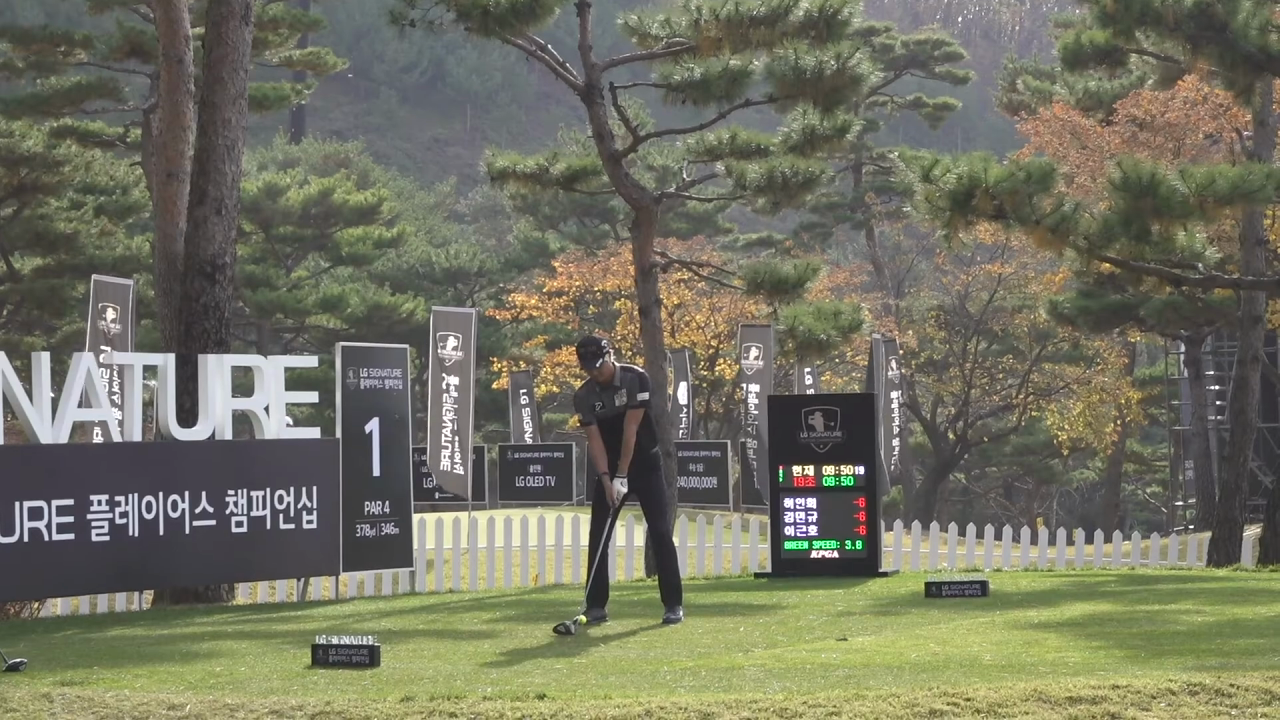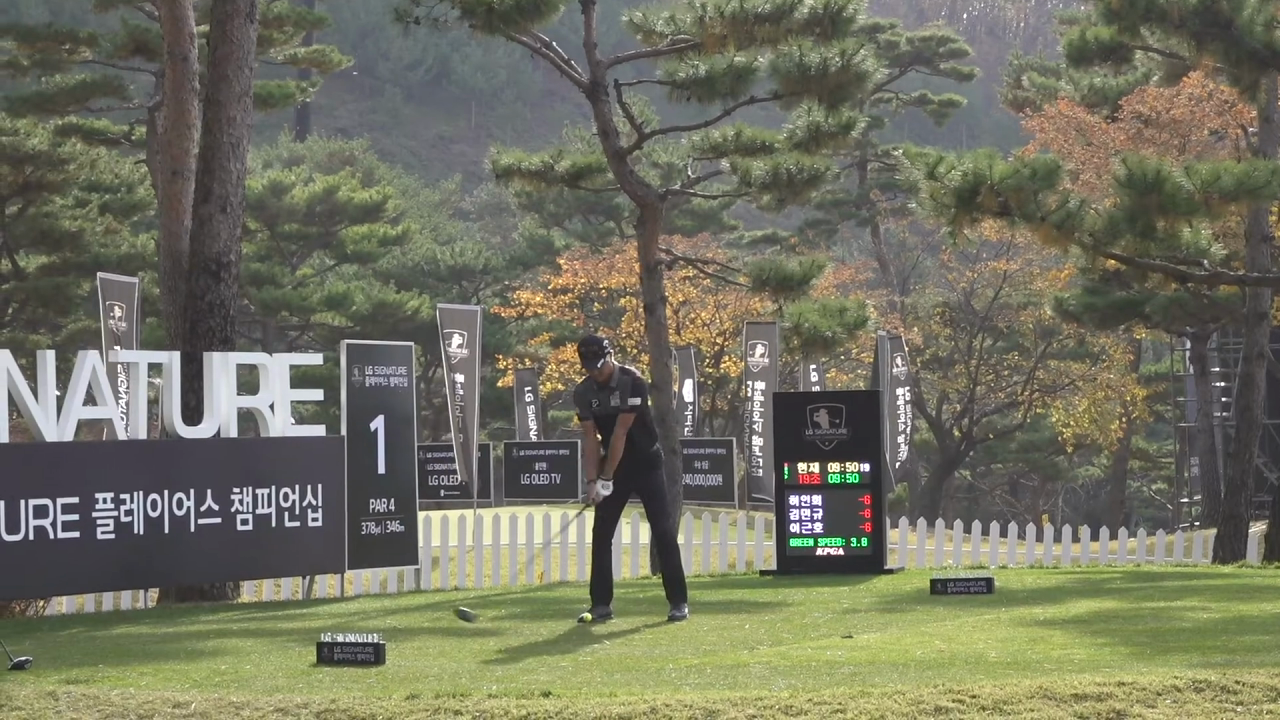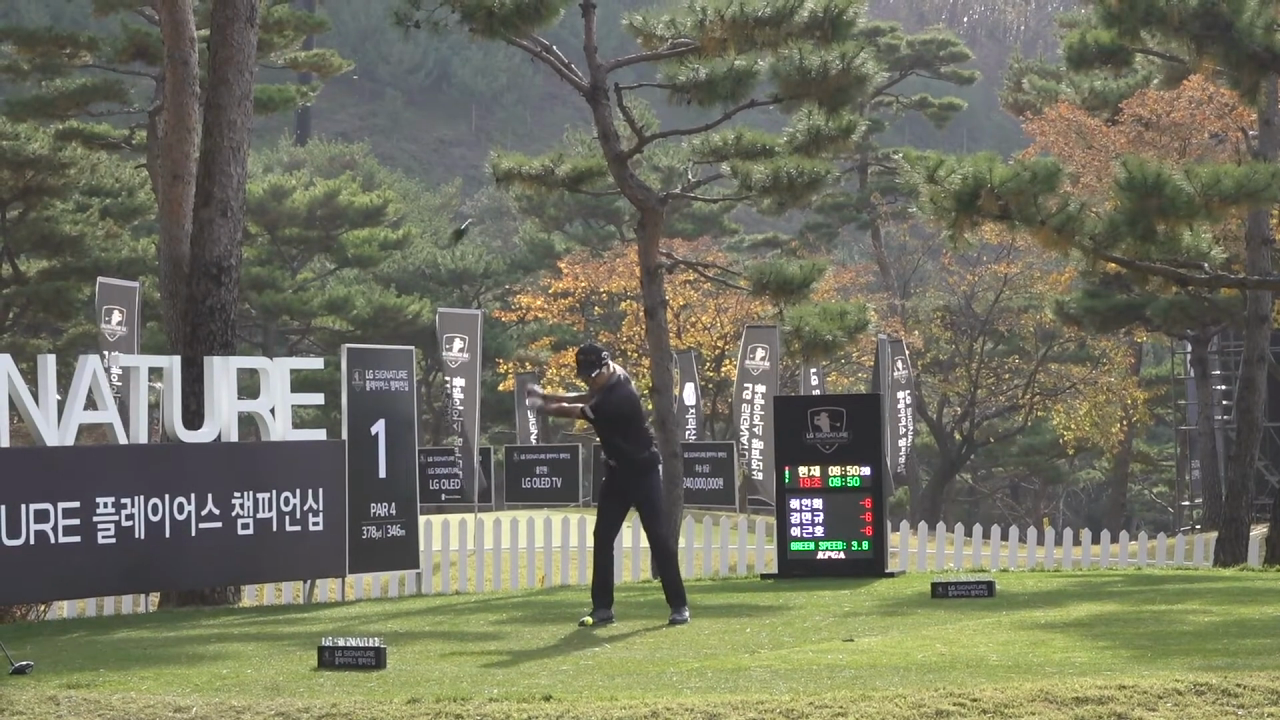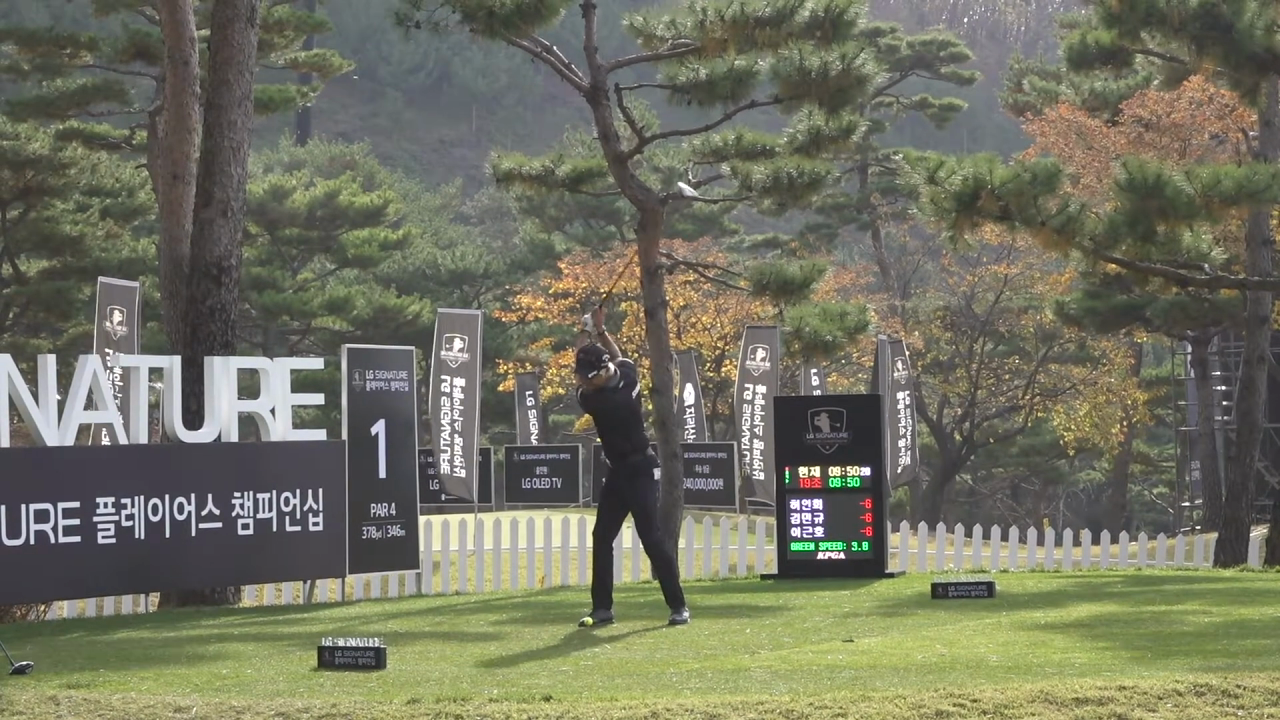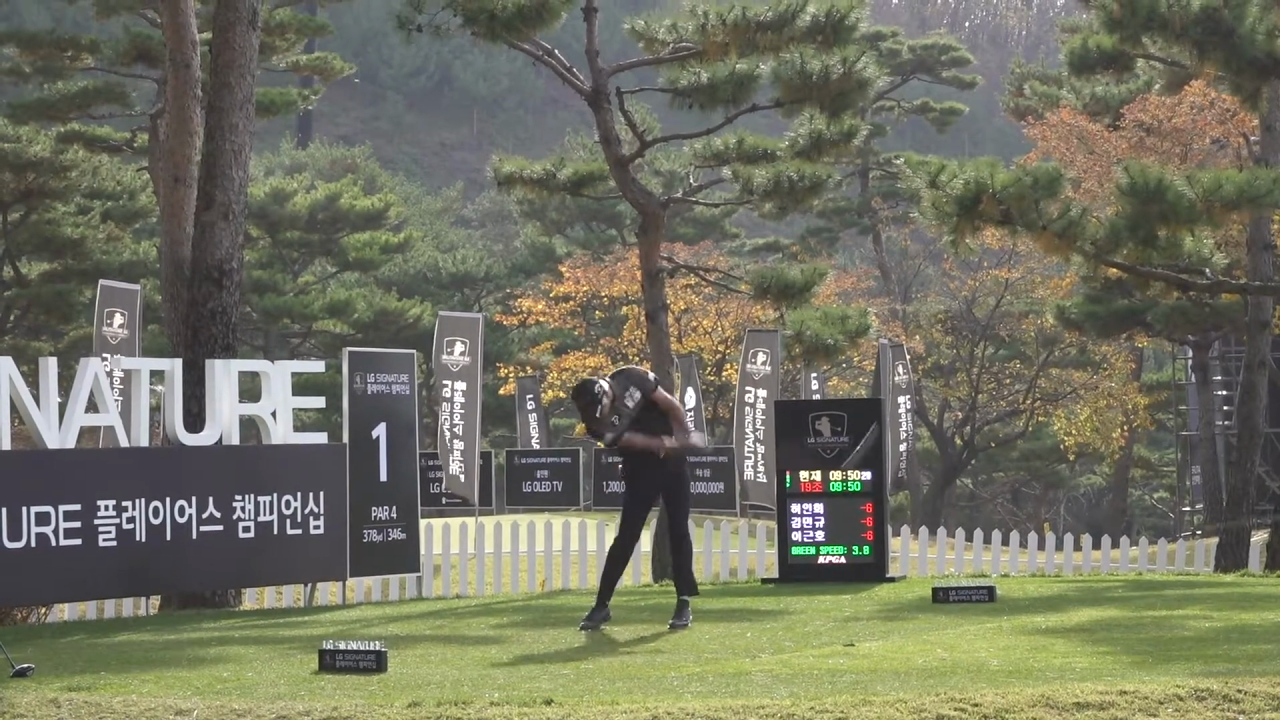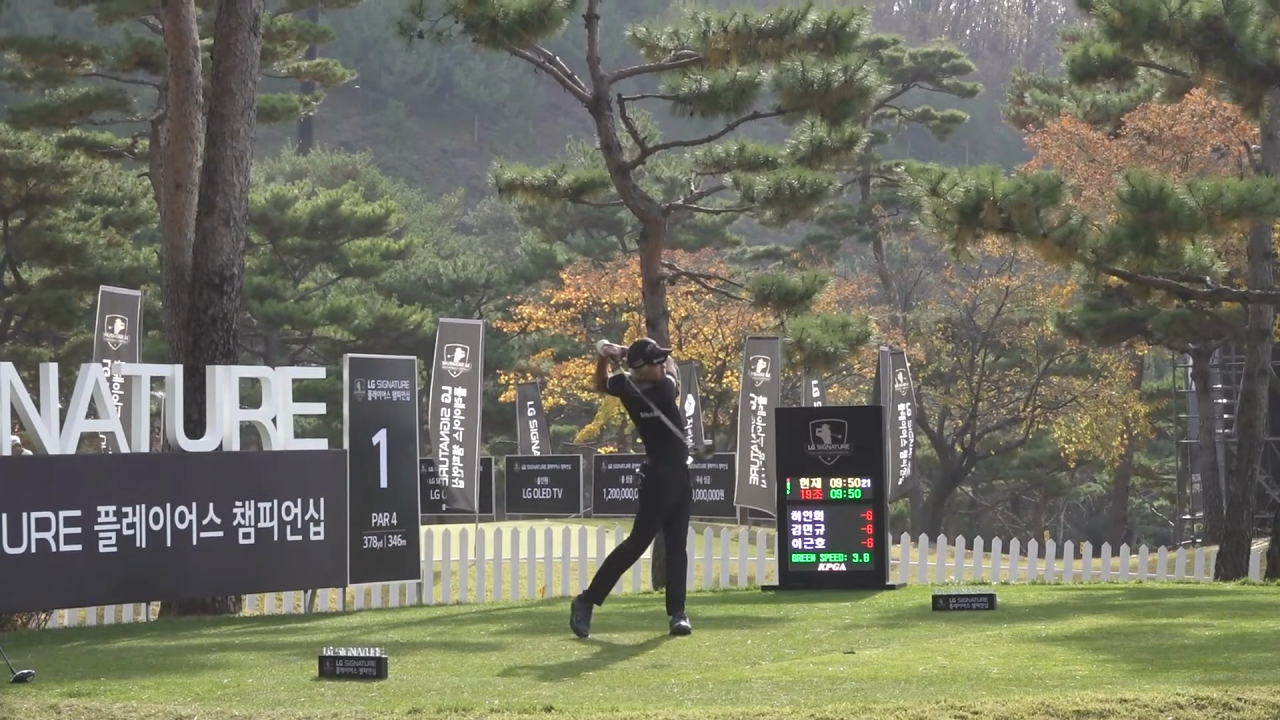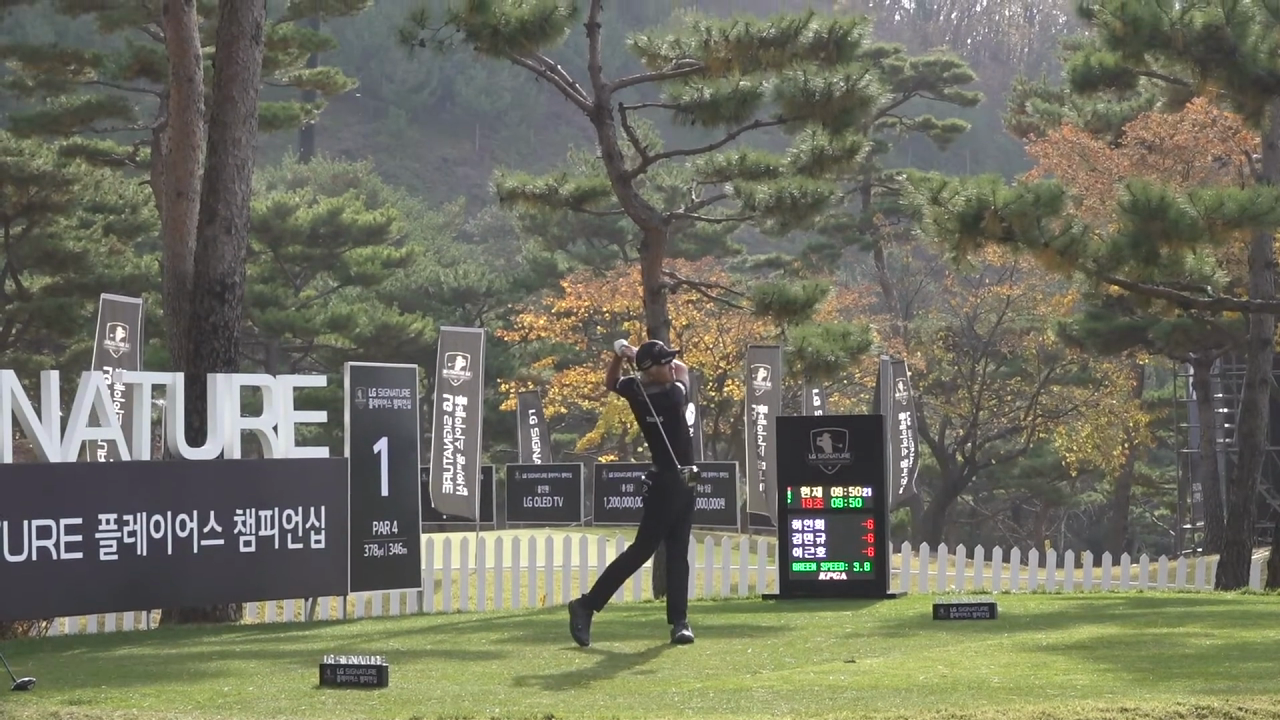
dt=0.4s
person 1, frame 1
left shoulder: (636, 379)
right shoulder: (584, 396)
left elbow: (630, 429)
right elbow: (595, 440)
left wrist: (623, 475)
right wrist: (606, 479)
left hip: (645, 464)
right hip: (609, 468)
left knee: (661, 533)
right knee: (598, 536)
left ankle: (673, 604)
right ankle: (596, 606)
person 1, frame 2
left shoulder: (632, 381)
right shoulder: (583, 391)
left elbow: (620, 433)
right elbow: (590, 439)
left wrist: (607, 478)
right wrist: (593, 480)
left hip: (645, 463)
right hip: (611, 466)
left knee: (663, 531)
right knee: (601, 534)
left ankle: (678, 601)
right ankle: (601, 603)
person 1, frame 3
left shoulder: (613, 399)
right shoulder: (617, 375)
left elbow: (576, 410)
right elbow: (584, 400)
left wrist: (544, 405)
right wrist: (549, 398)
left hip: (642, 470)
right hip: (618, 470)
left knee: (657, 534)
right knee: (603, 536)
left ankle: (678, 605)
right ankle: (602, 607)
person 1, frame 4
left shoulder: (594, 401)
right shoulder: (627, 372)
left elbow: (582, 388)
right elbow: (618, 360)
left wrist: (589, 333)
right wrist: (598, 332)
left hip: (639, 472)
right hip: (619, 472)
left knee: (650, 537)
right knee: (602, 537)
left ankle: (678, 605)
right ankle: (602, 607)
person 1, frame 5
left shoulder: (630, 377)
right shoulder: (596, 423)
left elbow: (669, 403)
right elbow: (636, 441)
left wrist: (682, 434)
right wrist: (664, 445)
left hip: (672, 463)
right hip: (641, 472)
left knee: (679, 534)
right knee: (626, 540)
left ankle: (684, 603)
right ankle: (601, 606)
person 1, frame 6
left shoulder: (624, 385)
right shoulder: (664, 390)
left elbow: (599, 385)
right elbow: (671, 366)
left wrist: (604, 356)
right wrist: (622, 352)
left hip: (677, 473)
right hip: (660, 476)
left knee: (677, 545)
right knee: (637, 542)
left ankle: (677, 612)
right ankle: (587, 600)
person 1, frame 7
left shoulder: (635, 389)
right shoulder: (672, 395)
left elbow: (610, 382)
right elbow: (684, 369)
left wrist: (620, 355)
right wrist: (639, 356)
left hip: (678, 482)
right hip: (667, 483)
left knee: (678, 554)
right knee: (642, 549)
left ankle: (679, 621)
right ankle: (586, 605)
